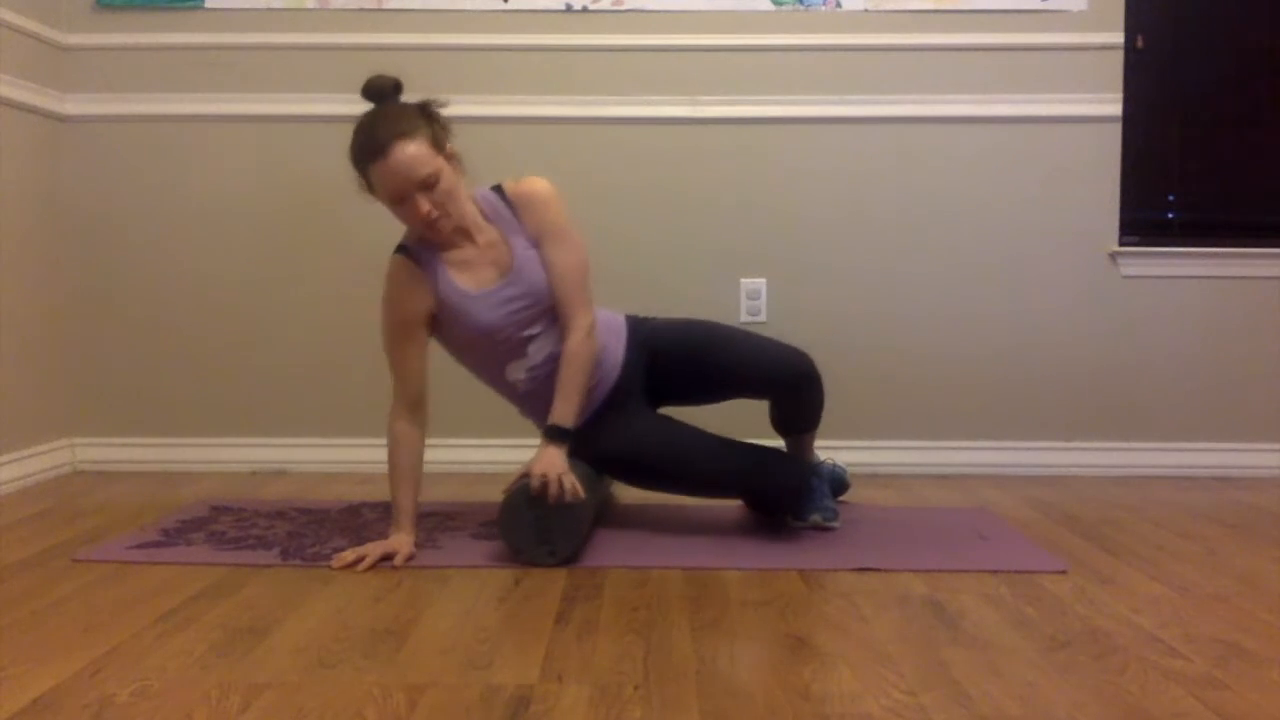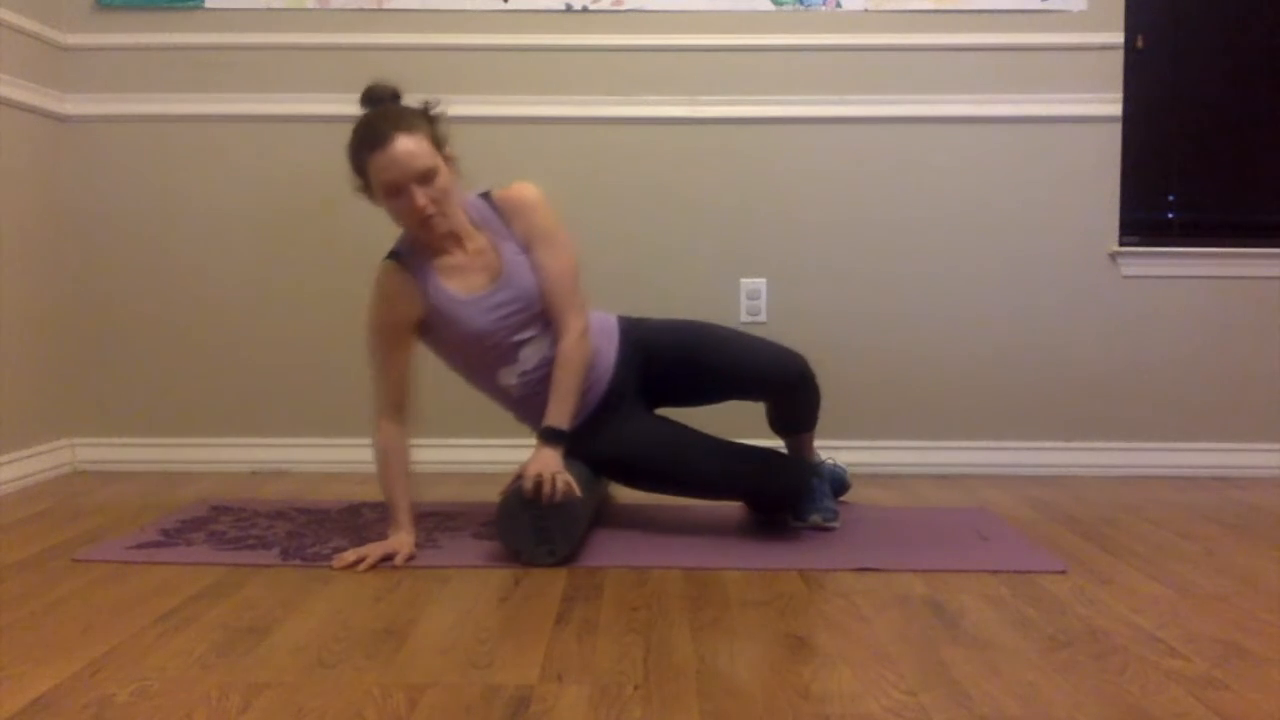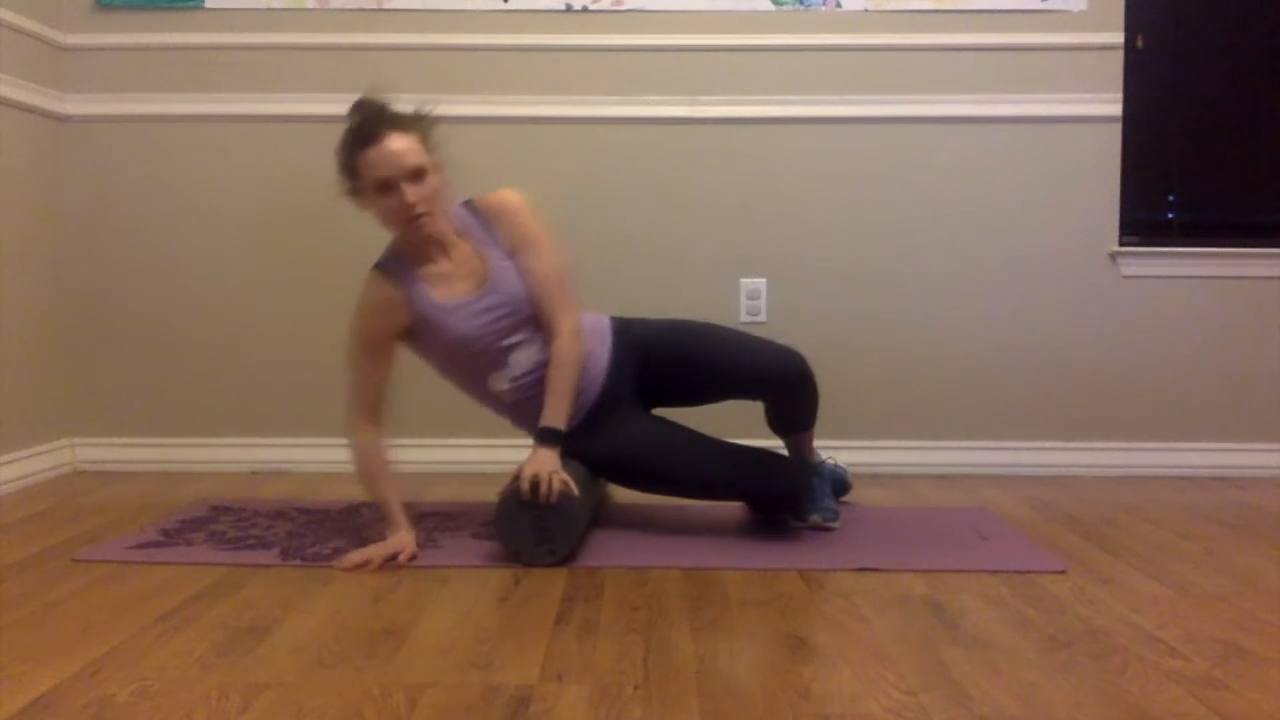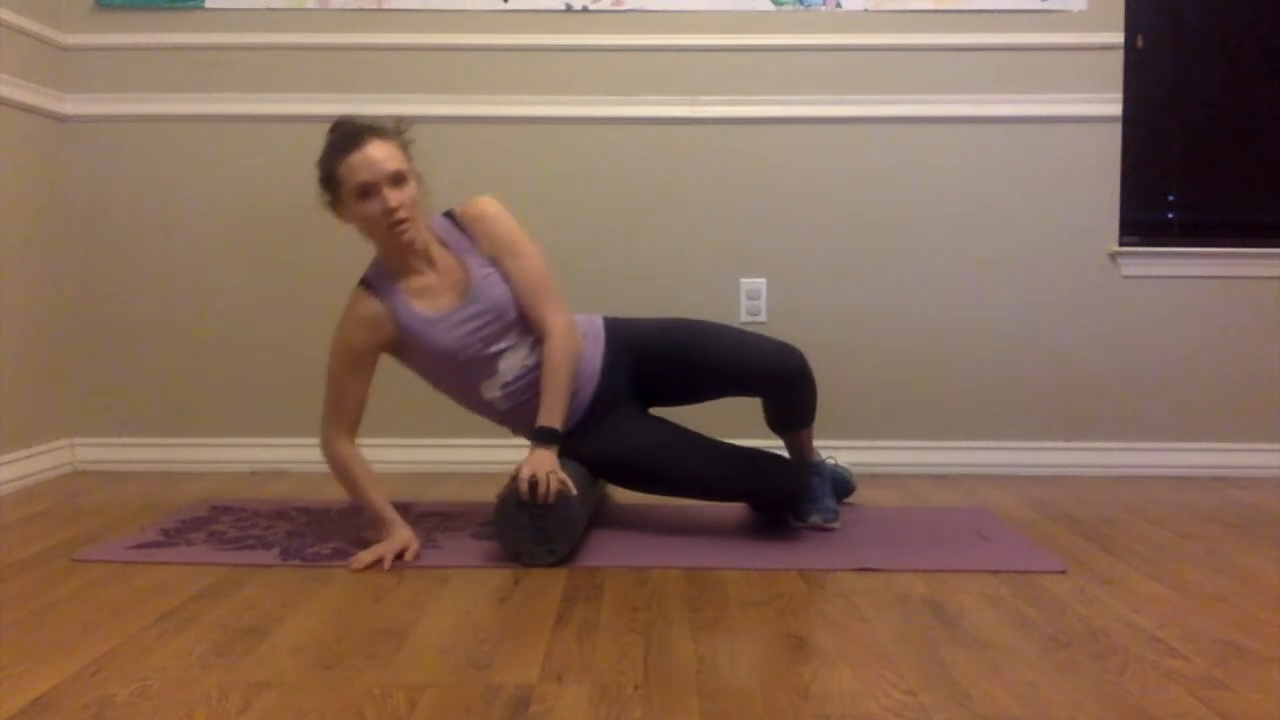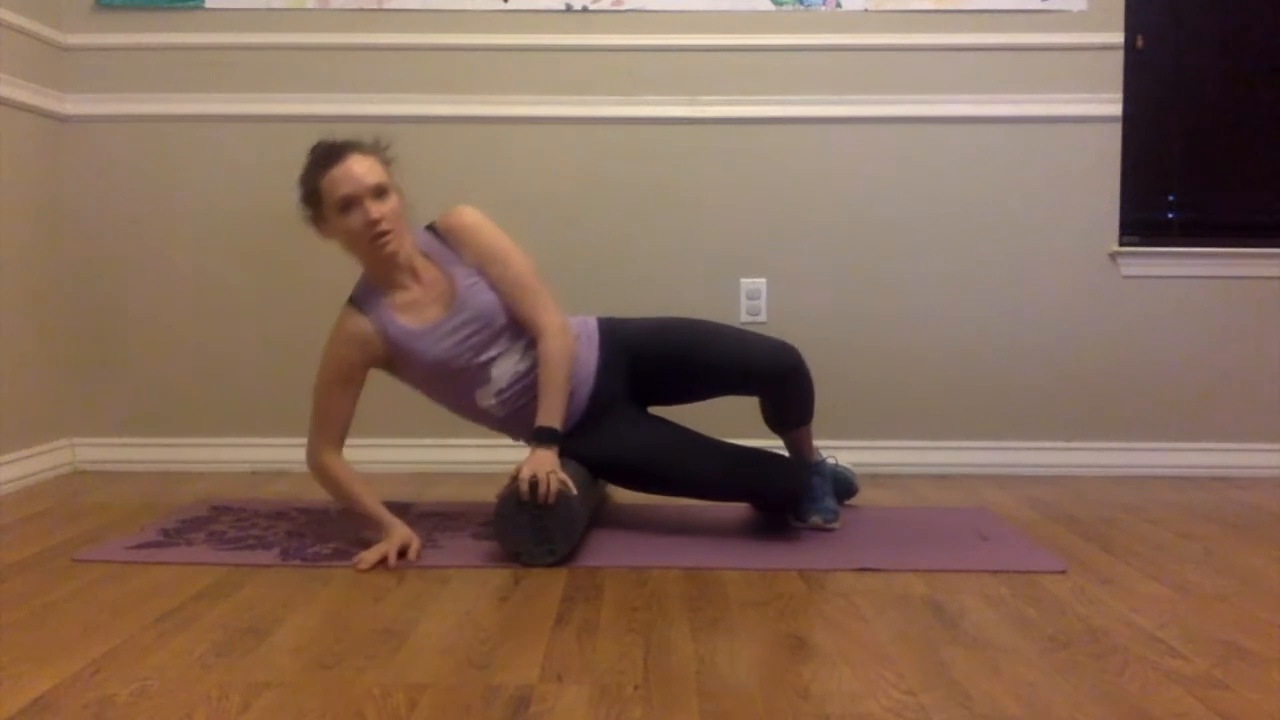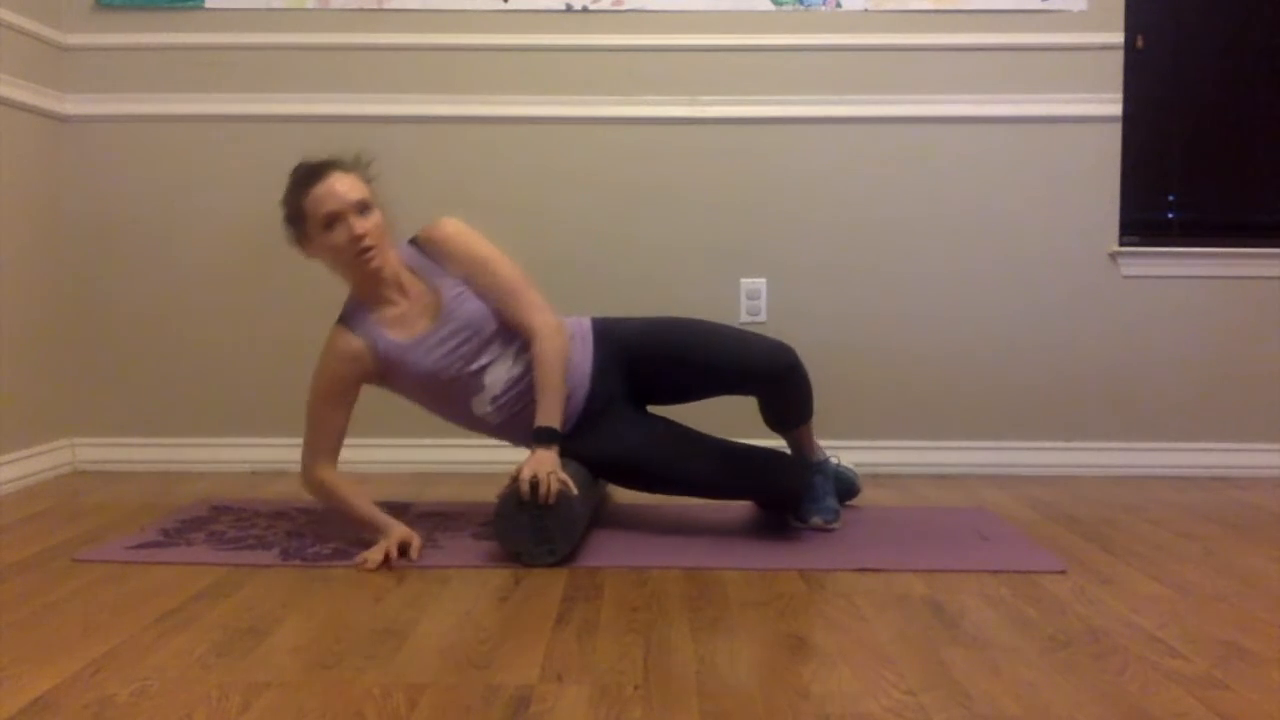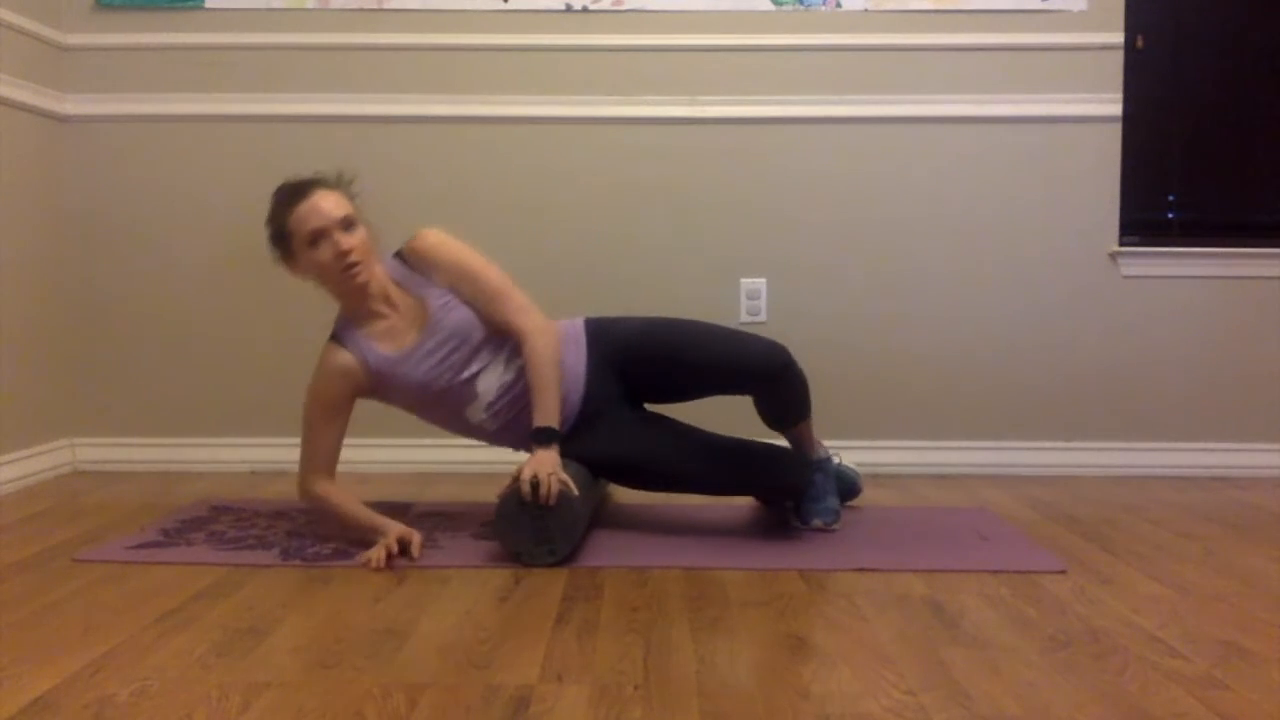
dt=0.1s
person 1, frame 1
left shoulder: (530, 200)
right shoulder: (412, 278)
left elbow: (581, 325)
right elbow: (409, 411)
left wrist: (555, 441)
right wrist: (403, 527)
left hip: (630, 349)
right hip: (594, 422)
left knee: (794, 372)
right knee: (783, 482)
left ankle: (805, 466)
right ankle: (800, 487)
person 1, frame 2
left shoulder: (519, 206)
right shoulder: (402, 287)
left elbow: (574, 328)
right elbow: (392, 416)
left wrist: (549, 443)
right wrist: (401, 525)
left hip: (623, 351)
right hip: (589, 425)
left knee: (789, 373)
right knee: (781, 481)
left ankle: (806, 467)
right ankle: (800, 488)
person 1, frame 3
left shoulder: (501, 212)
right shoulder: (388, 295)
left elbow: (566, 329)
right elbow: (364, 423)
left wrist: (547, 442)
right wrist: (398, 526)
left hip: (616, 353)
right hip: (586, 428)
left knee: (787, 372)
right knee: (783, 484)
left ankle: (808, 466)
right ankle: (801, 489)
person 1, frame 4
left shoulder: (477, 219)
right shoulder: (372, 315)
left elbow: (558, 328)
right elbow: (337, 437)
left wrist: (543, 441)
right wrist: (392, 523)
left hip: (610, 352)
right hip: (581, 428)
left knee: (783, 365)
right knee: (770, 482)
left ankle: (809, 464)
right ankle: (804, 486)
person 1, frame 5
left shoulder: (459, 230)
right shoulder: (361, 330)
left elbow: (551, 326)
right elbow: (323, 451)
left wrist: (541, 441)
right wrist: (388, 525)
left hip: (604, 354)
right hip: (580, 431)
left knee: (780, 364)
right knee: (775, 485)
left ankle: (810, 465)
right ankle: (803, 488)
person 1, frame 6
left shoulder: (441, 242)
right shoulder: (352, 349)
left elbow: (544, 327)
right elbow: (318, 467)
left wrist: (545, 442)
right wrist: (384, 525)
left hip: (601, 353)
right hip: (581, 431)
left knee: (774, 362)
right knee: (766, 476)
left ankle: (811, 462)
right ankle: (805, 484)
person 1, frame 7
left shoulder: (427, 253)
right shoulder: (345, 363)
left elbow: (534, 328)
right elbow: (315, 480)
left wrist: (541, 440)
right wrist: (382, 527)
left hip: (594, 355)
right hip: (579, 433)
left knee: (769, 363)
right knee: (768, 476)
left ankle: (814, 461)
right ankle: (806, 484)
